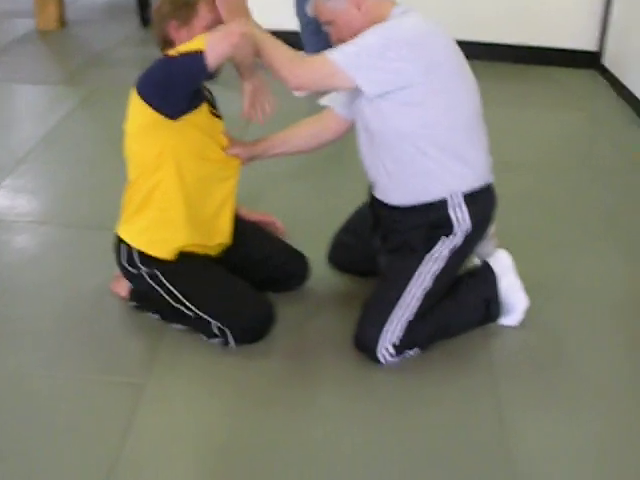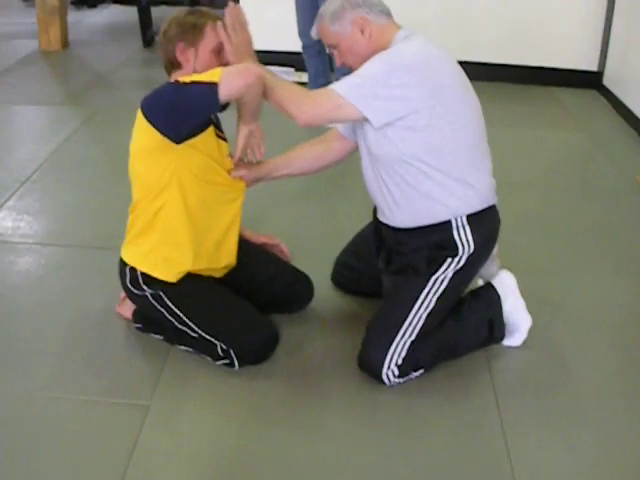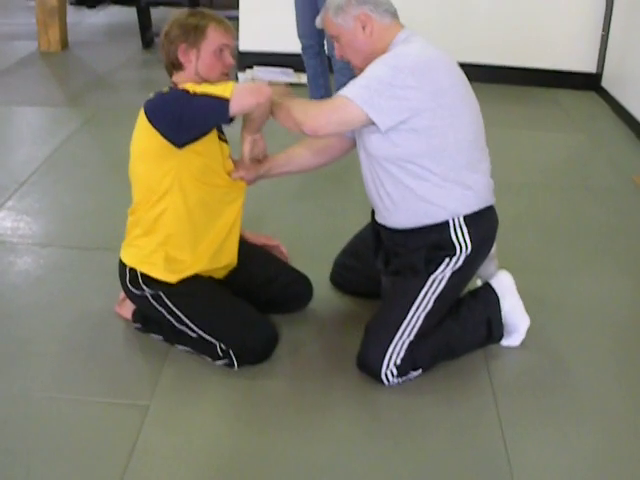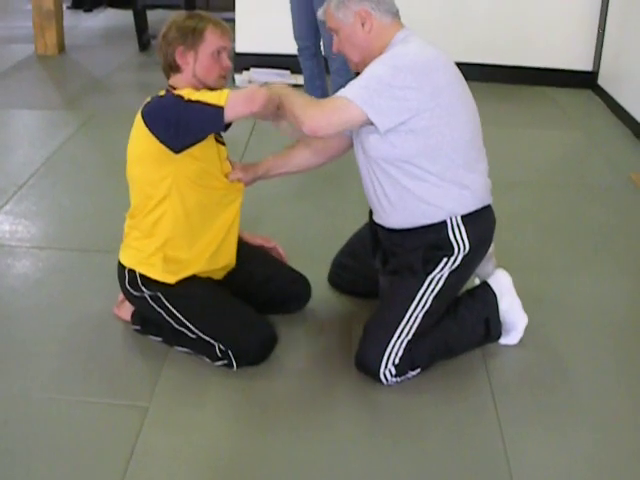
dt=0.3s
person 1, frame 1
left shoulder: (401, 39)
right shoulder: (382, 48)
left elbow: (301, 74)
right elbow: (329, 122)
right wrist: (255, 149)
left hip: (447, 213)
right hip: (400, 200)
left knee: (379, 343)
right knee: (344, 255)
left ankle: (489, 286)
person 1, frame 2
left shoulder: (405, 65)
right shoulder: (389, 70)
left elbow: (307, 110)
right elbow: (332, 144)
left wrist: (255, 72)
right wrist: (260, 171)
left hip: (451, 233)
right hip: (405, 222)
left knee: (383, 363)
right knee: (348, 276)
left ankle: (493, 307)
right ankle: (448, 281)
person 1, frame 3
left shoulder: (408, 67)
right shoulder: (392, 67)
left elbow: (317, 122)
right elbow: (333, 141)
left wrist: (275, 101)
right wrist: (260, 169)
left hip: (449, 233)
right hip: (403, 222)
left knee: (382, 363)
right knee: (346, 276)
left ankle: (493, 308)
right ankle: (444, 281)
person 1, frame 4
left shoulder: (407, 66)
right shoulder: (390, 67)
left elbow: (317, 122)
right elbow: (329, 141)
left wrist: (279, 93)
right wrist: (258, 170)
left hip: (446, 233)
right hip: (401, 222)
left knee: (381, 362)
right knee: (345, 275)
left ankle: (490, 305)
right ankle: (450, 278)
person 2, frame 1
left shoulder: (197, 93)
right shoulder: (159, 82)
right elbow: (233, 38)
left wrist: (238, 213)
left hip: (208, 232)
right hip: (157, 249)
left knee: (292, 269)
right knee: (251, 322)
left ankle: (203, 276)
right ankle: (140, 287)
person 2, frame 2
left shoulder: (203, 115)
right shoulder: (163, 105)
right elbow: (246, 76)
left wrist: (243, 236)
right wrist: (247, 123)
left hip: (212, 254)
right hip: (160, 269)
left knee: (297, 291)
right knee: (256, 343)
left ankle: (204, 297)
right ankle: (143, 310)
person 2, frame 3
left shoulder: (202, 115)
right shoulder: (167, 108)
right elbow: (258, 95)
left wrist: (244, 237)
right wrist: (253, 130)
left hip: (210, 253)
right hip: (160, 269)
left knee: (296, 291)
right knee: (255, 343)
left ankle: (204, 297)
right ankle: (143, 309)
person 2, frame 4
left shoulder: (198, 116)
right shoulder: (164, 112)
right elbow: (254, 101)
left wrist: (241, 237)
left hip: (209, 255)
right hip: (158, 271)
left knee: (294, 291)
right knee: (254, 344)
left ankle: (205, 298)
right ankle: (141, 311)
